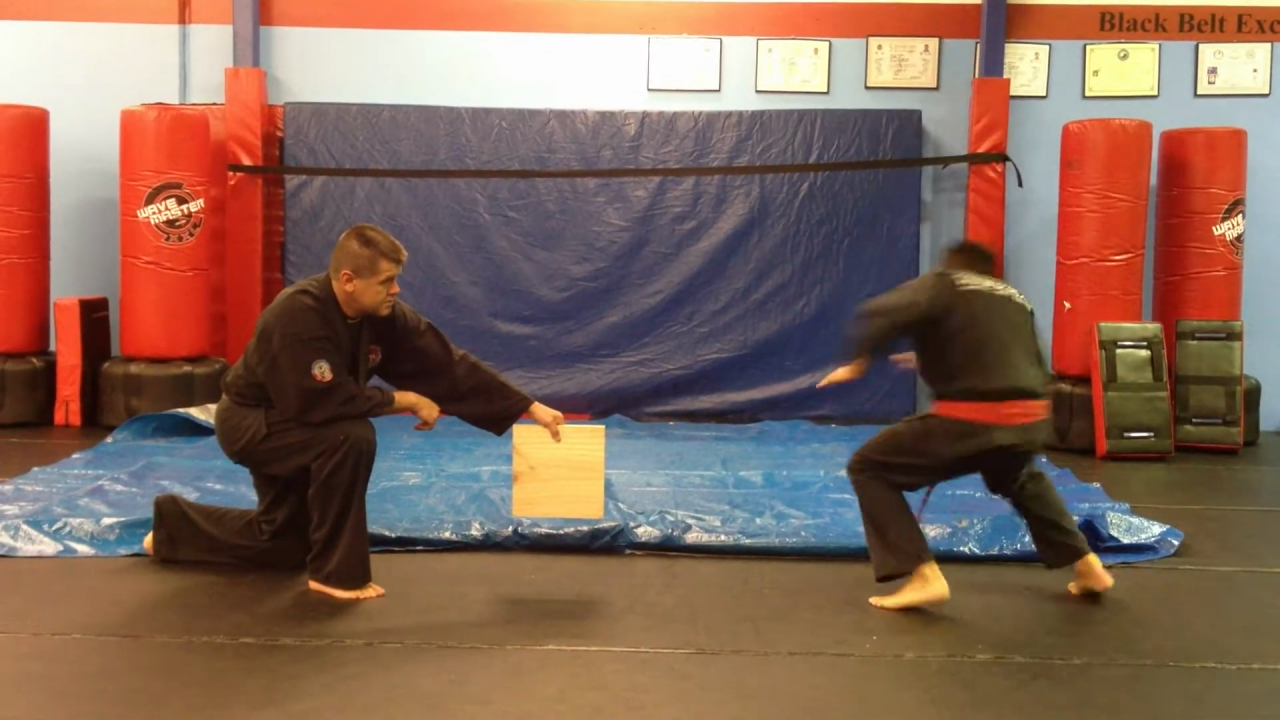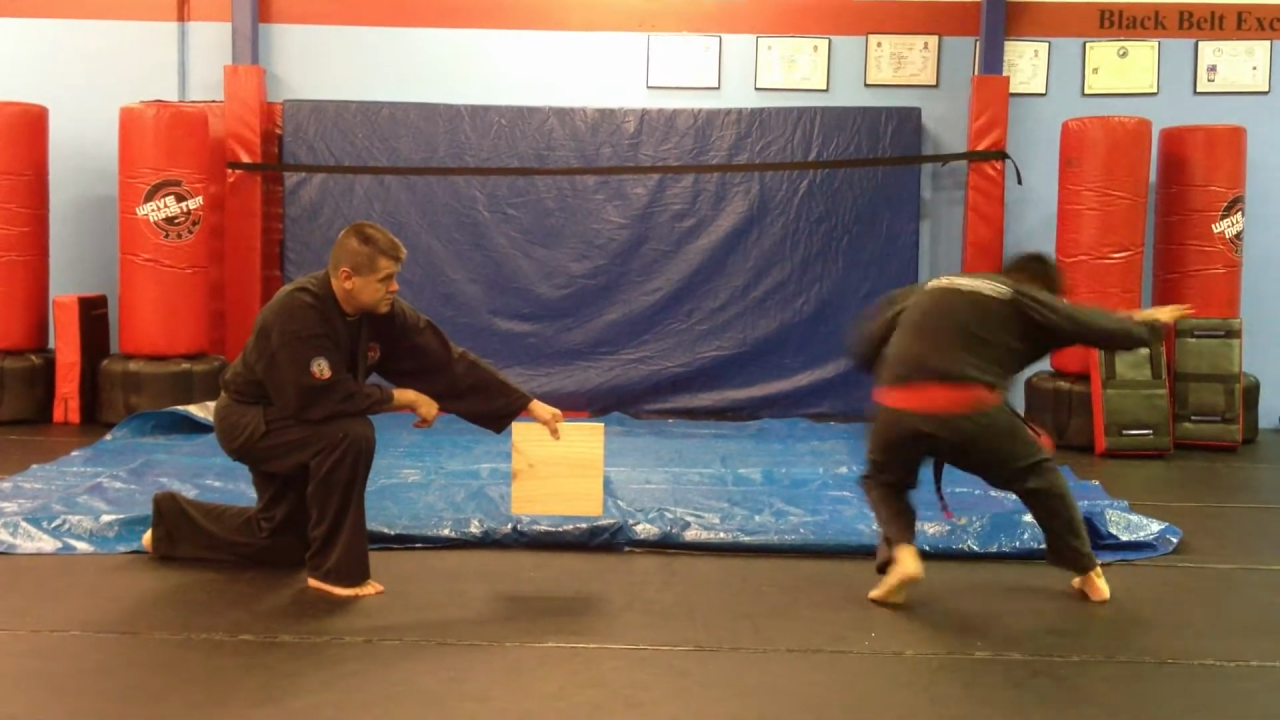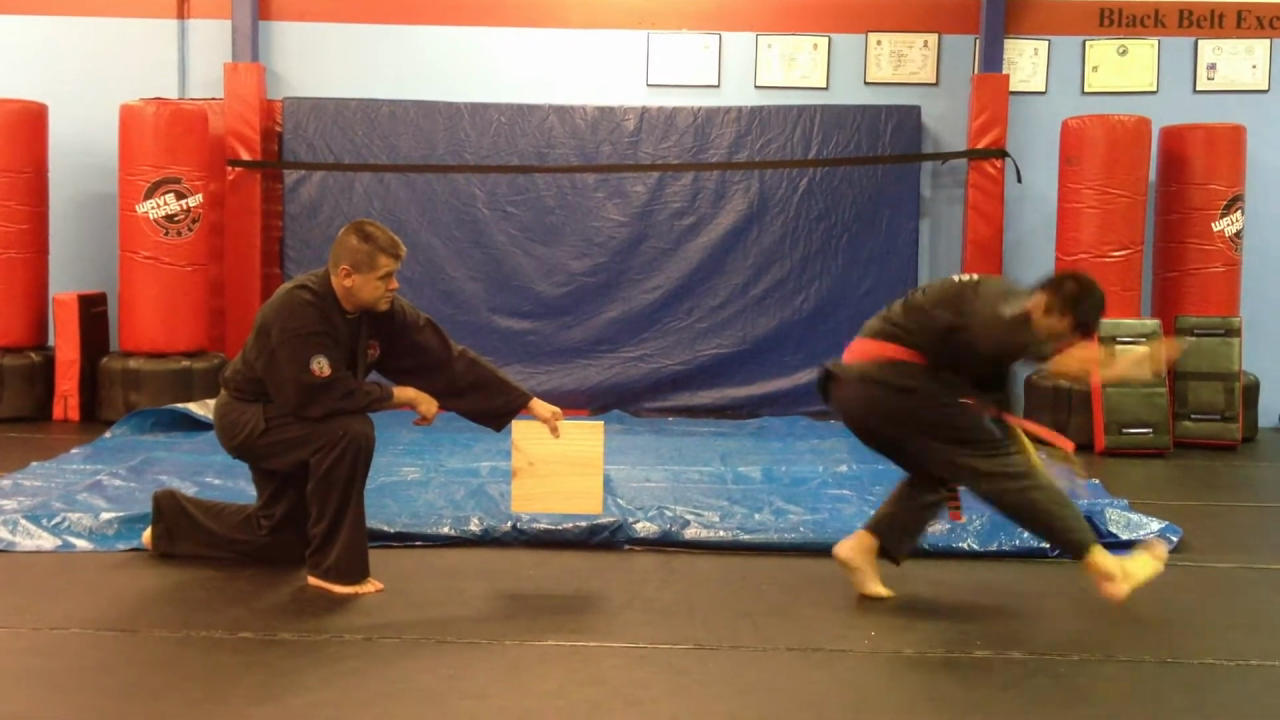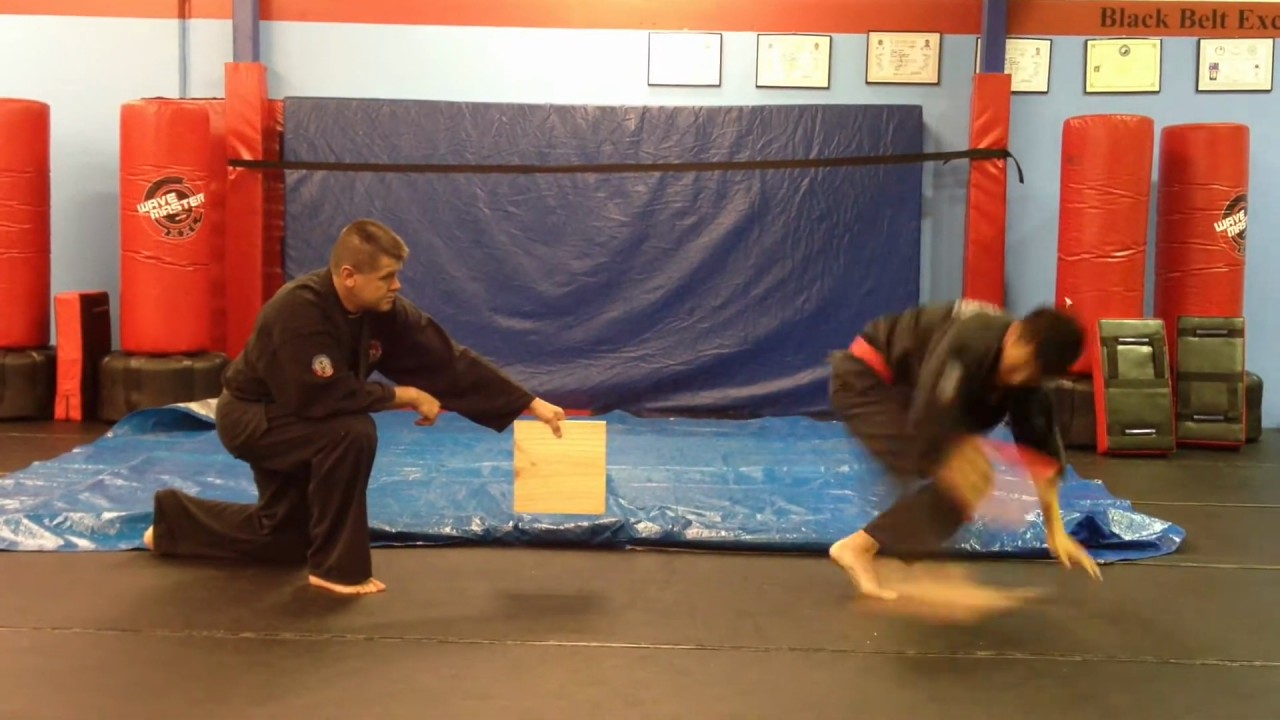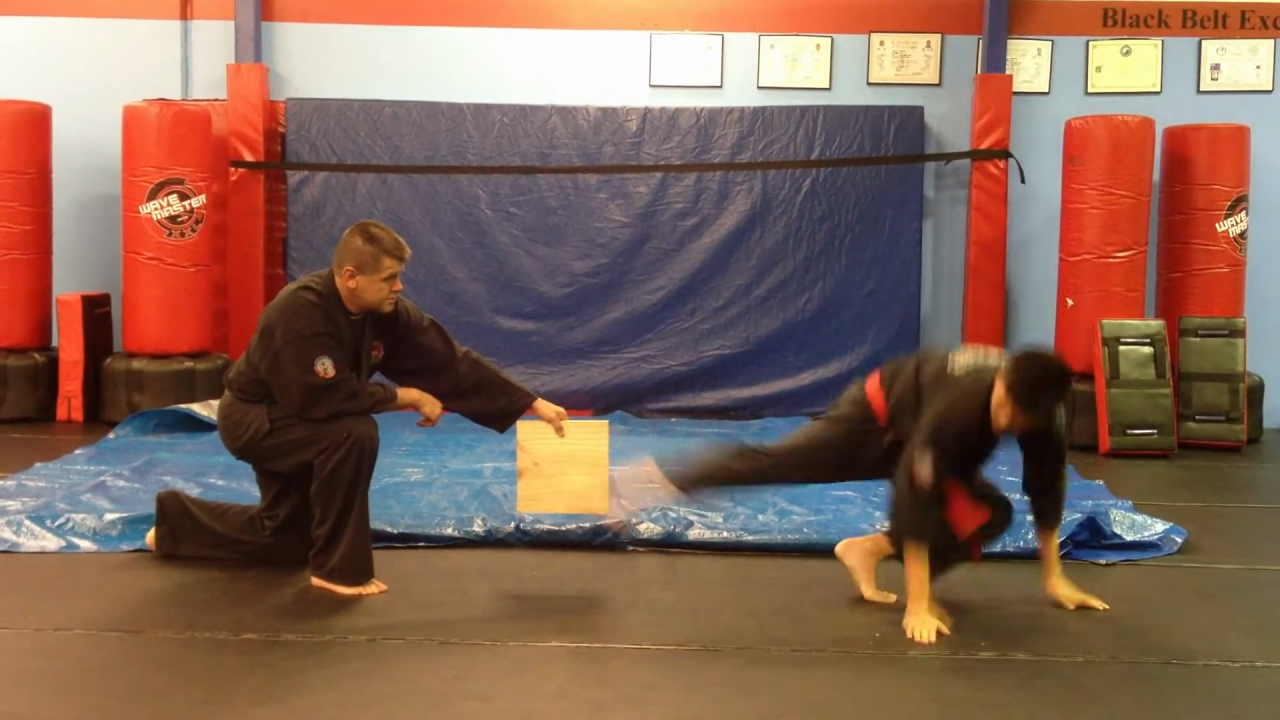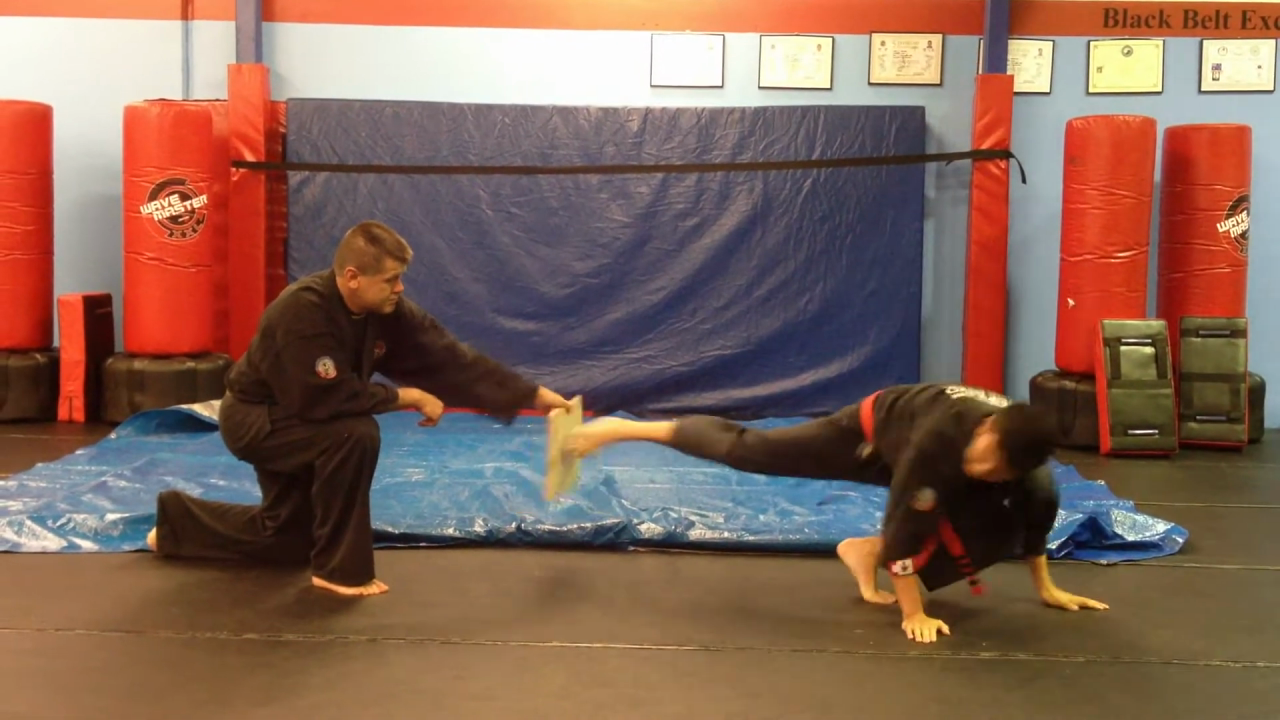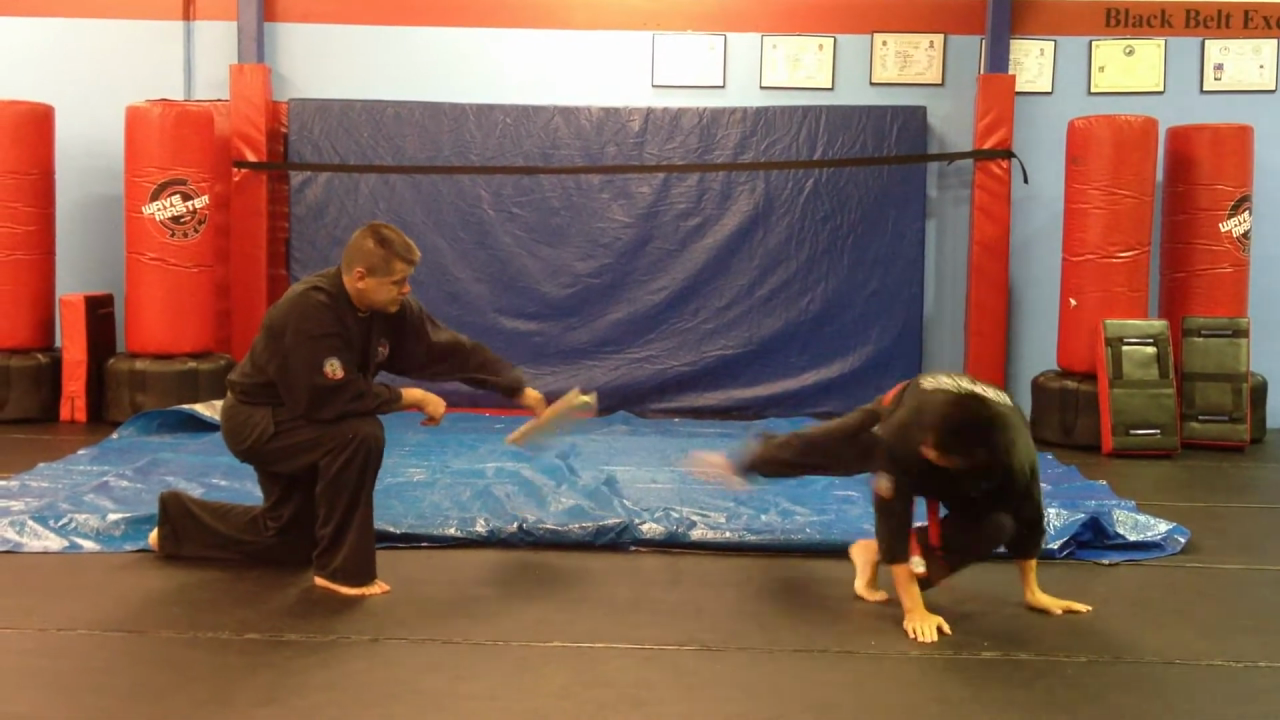
dt=0.1s
person 1, frame 1
left shoulder: (383, 315)
right shoulder: (298, 315)
left elbow: (448, 366)
right elbow: (324, 402)
left wrist: (528, 407)
right wrist: (405, 401)
left hip: (290, 422)
right hip: (251, 422)
left knee: (285, 542)
right knee: (352, 438)
left ankle: (173, 525)
right ankle: (336, 572)
person 1, frame 2
left shoulder: (382, 313)
right shoulder: (298, 312)
left elbow: (448, 363)
right elbow: (321, 399)
left wrist: (528, 405)
right wrist: (403, 398)
left hip: (287, 420)
right hip: (249, 419)
left knee: (285, 540)
right knee: (350, 435)
left ankle: (172, 522)
right ankle: (334, 569)
person 1, frame 3
left shoulder: (382, 310)
right shoulder: (297, 309)
left elbow: (448, 361)
right elbow: (321, 396)
left wrist: (528, 403)
right wrist: (403, 395)
left hip: (287, 417)
right hip: (249, 416)
left knee: (284, 537)
right knee: (350, 433)
left ankle: (171, 519)
right ankle: (334, 567)
person 1, frame 4
left shoulder: (385, 310)
right shoulder: (299, 309)
left elbow: (450, 362)
right elbow: (323, 396)
left wrist: (530, 403)
right wrist: (403, 396)
left hip: (289, 418)
right hip: (251, 416)
left knee: (286, 536)
right knee: (352, 433)
left ankle: (174, 519)
right ankle: (336, 567)
person 1, frame 5
left shoulder: (387, 311)
right shoulder: (301, 310)
left elbow: (453, 363)
right elbow: (325, 397)
left wrist: (532, 403)
right wrist: (406, 397)
left hip: (291, 419)
right hip: (252, 418)
left knee: (287, 538)
right knee: (354, 434)
left ankle: (176, 520)
right ankle: (338, 568)
person 1, frame 6
left shoulder: (387, 310)
right shoulder: (302, 309)
left elbow: (450, 358)
right elbow: (324, 397)
left wrist: (533, 394)
right wrist: (407, 396)
left hip: (289, 419)
right hip: (253, 418)
left knee: (291, 535)
right knee: (354, 434)
left ankle: (176, 520)
right ankle: (339, 570)
person 1, frame 7
left shoulder: (390, 309)
right shoulder: (309, 310)
left elbow: (450, 349)
right elbow: (330, 398)
left wrist: (517, 387)
right wrist: (409, 397)
left hip: (293, 420)
right hip: (256, 420)
left knee: (291, 535)
right knee: (359, 434)
left ankle: (179, 519)
right ankle: (340, 569)
person 2, frame 1
left shoulder: (937, 286)
right shoulder: (1014, 302)
left elbow: (881, 319)
left wrist: (855, 366)
left hip: (971, 422)
right hip: (1028, 422)
left knee: (869, 470)
right knee: (1018, 479)
left ankle: (921, 576)
right ankle: (1085, 565)
person 2, frame 2
left shoulder: (936, 291)
right shoulder: (1027, 302)
left elbow: (869, 335)
right elbow: (1107, 330)
right wrist: (1150, 319)
left hip: (899, 413)
right hip: (969, 414)
left knee: (884, 480)
right knee: (1039, 473)
left ankle: (900, 556)
right ankle: (1089, 574)
person 2, frame 3
right shoulder: (1004, 304)
left elbow: (987, 395)
right wrist: (1102, 366)
left hip: (858, 383)
right hip: (892, 376)
left knee: (935, 473)
right knee: (1007, 469)
left ankle: (865, 546)
right ankle: (1101, 565)
person 2, frame 4
right shoulder: (968, 338)
left elbow: (1041, 442)
right elbow: (932, 418)
left wrist: (1056, 531)
right hip: (864, 374)
left ankle: (861, 547)
person 2, frame 5
left shoulder: (1041, 418)
right shoulder: (953, 403)
left elbow: (1047, 486)
right elbow: (917, 495)
left wrist: (1053, 574)
right wrist: (917, 602)
right hip: (880, 418)
left knee: (991, 515)
right knee: (773, 464)
left ankle: (870, 550)
person 2, frame 6
left shoulder: (1021, 462)
right shoulder: (940, 437)
left elbow: (1037, 517)
right elbow: (906, 517)
left wrist: (1045, 585)
right wrist: (912, 610)
right hip: (877, 429)
left knee: (1001, 534)
right knee: (749, 450)
left ankle: (867, 554)
right ankle: (627, 429)
person 2, frame 7
left shoulder: (1014, 457)
right shoulder: (907, 424)
left elbow: (1028, 517)
right elbow: (892, 514)
left wrist: (1033, 590)
right wrist: (913, 607)
right hip: (904, 429)
left knee: (998, 525)
right knee: (799, 453)
left ankle: (877, 553)
right ankle: (736, 466)
